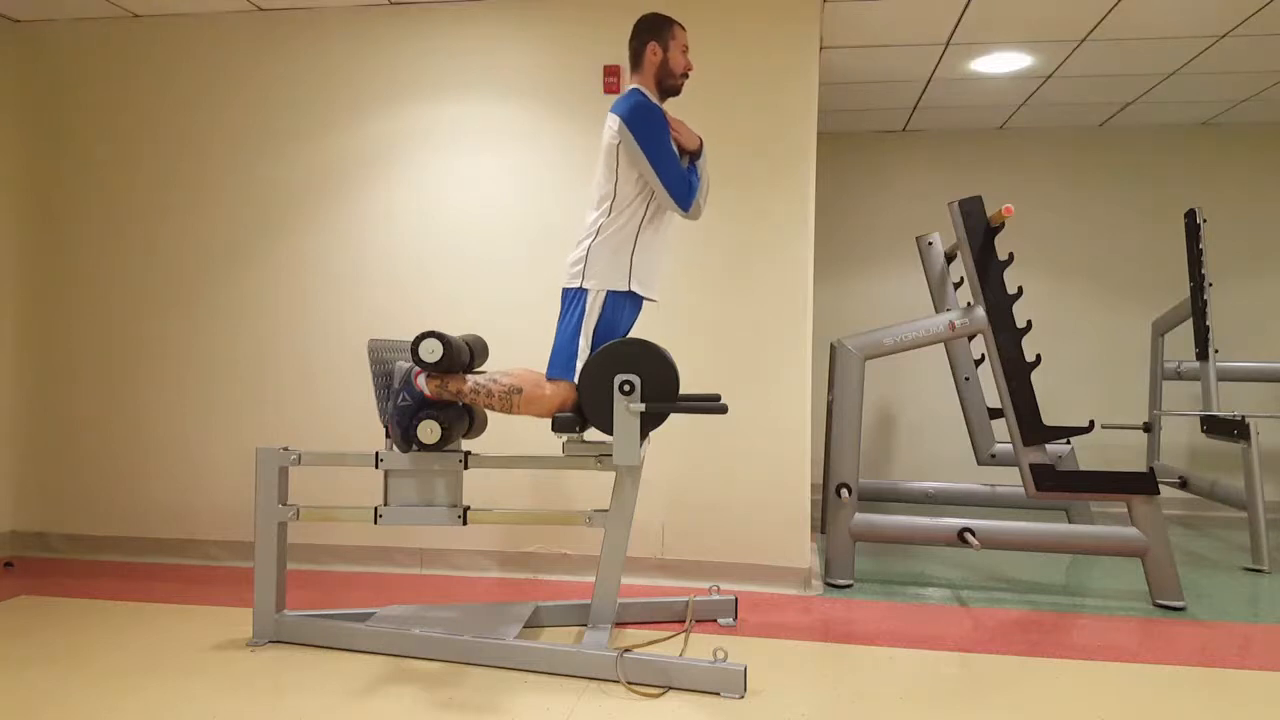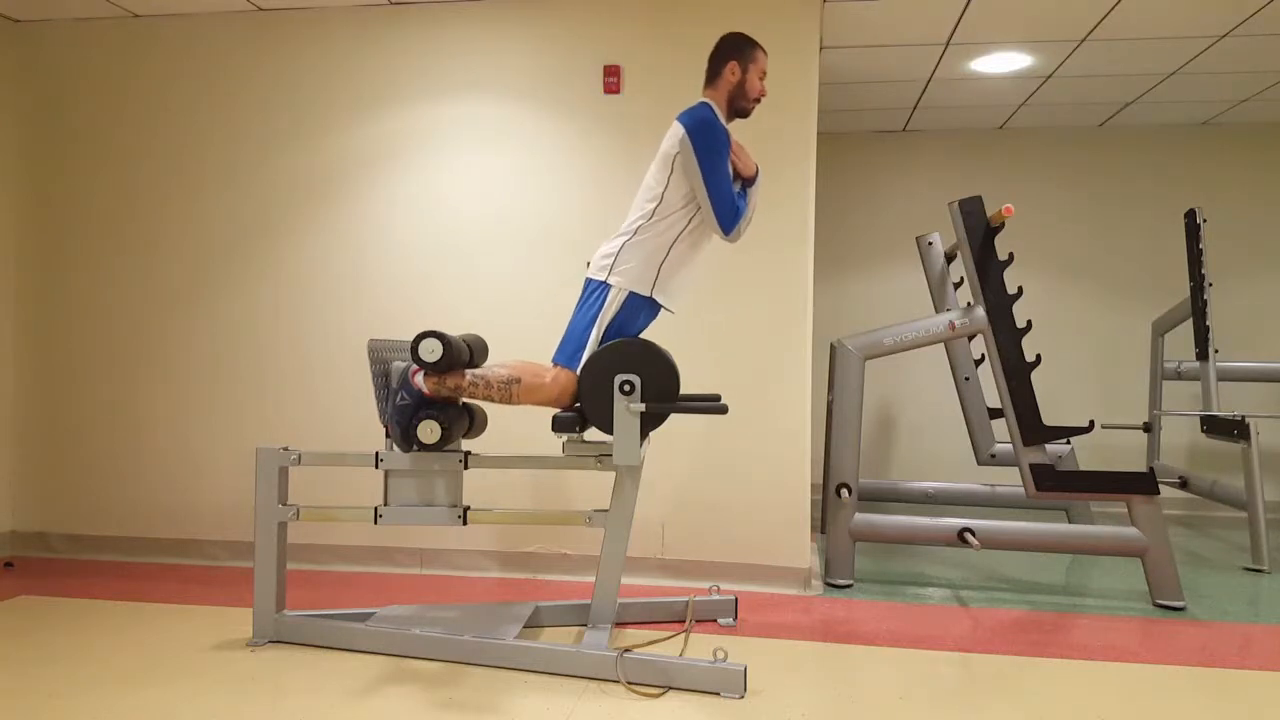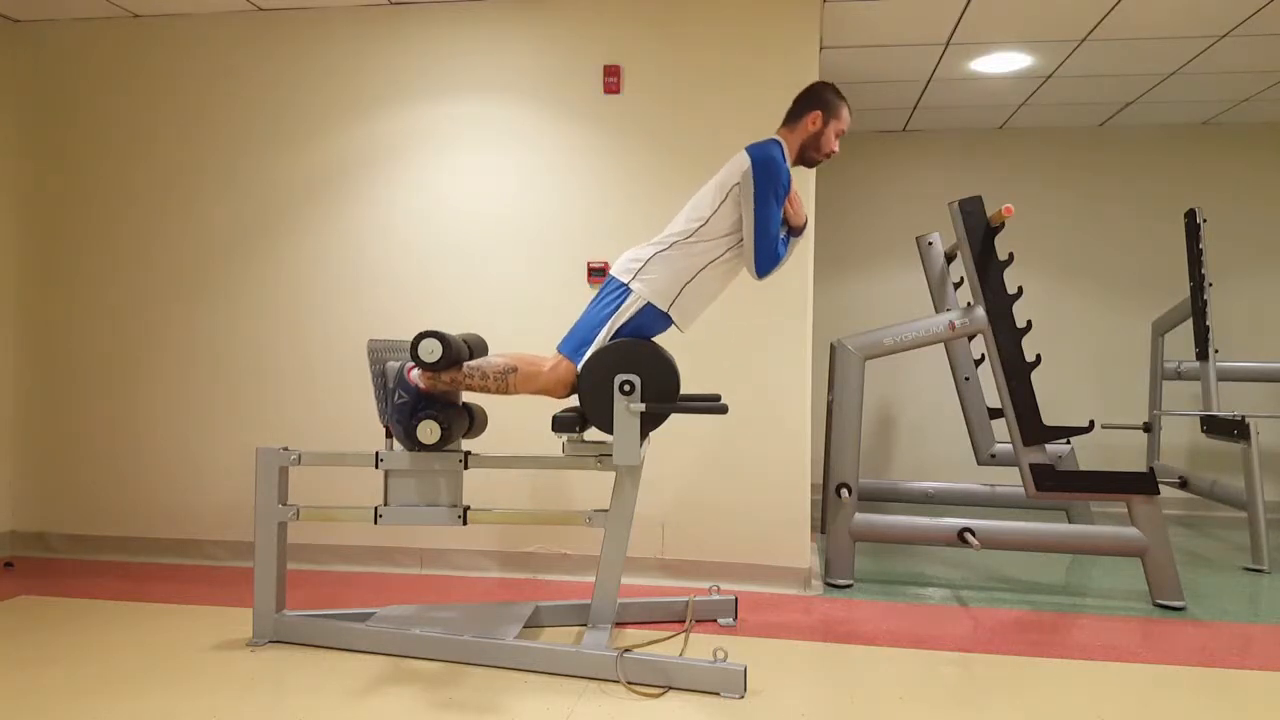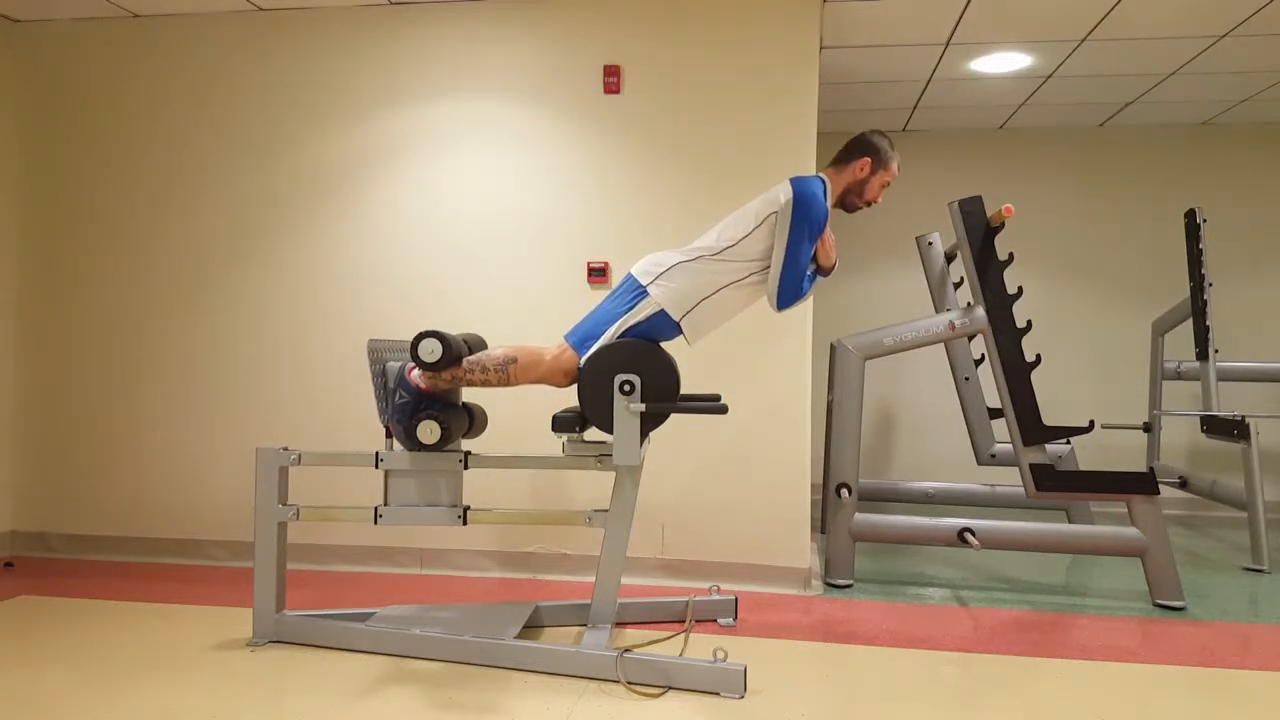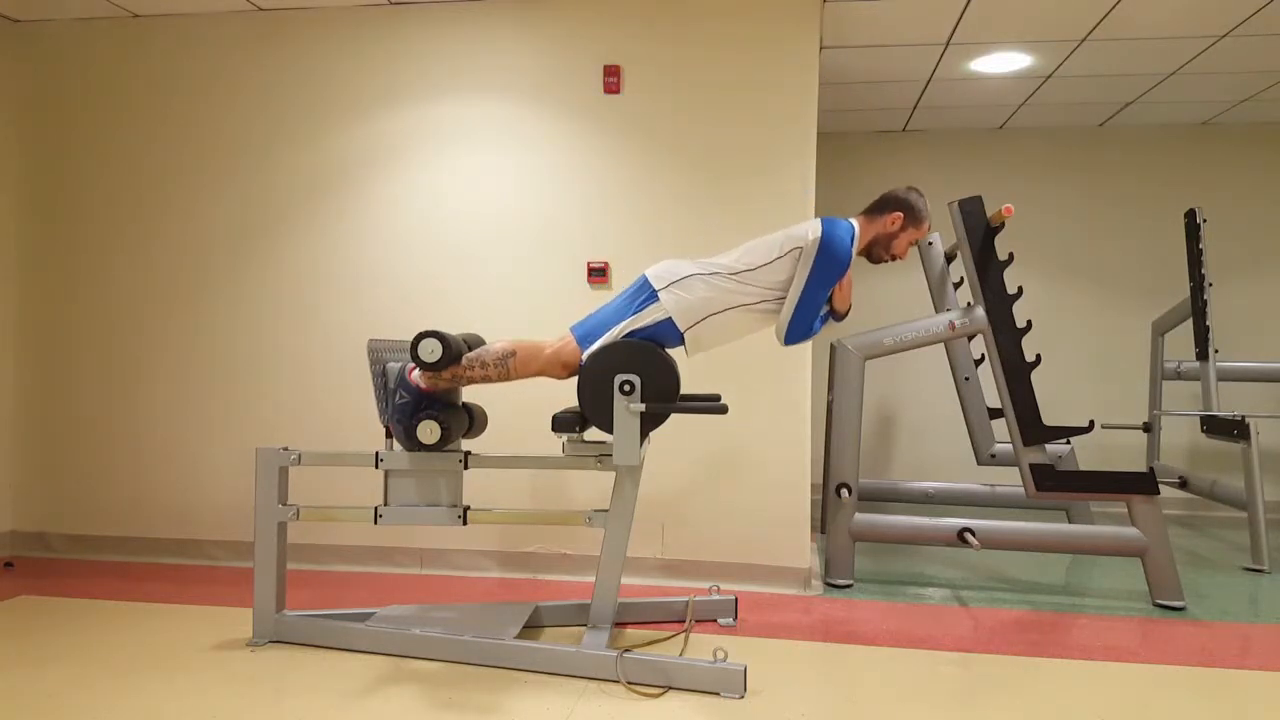
dt=1s
person 1, frame 1
left shoulder: (647, 116)
right shoulder: (640, 110)
left elbow: (695, 205)
right elbow: (685, 201)
left wrist: (694, 150)
right wrist: (690, 156)
left hip: (618, 280)
right hip: (604, 279)
left knee: (559, 387)
right knee: (559, 395)
left ankle: (434, 381)
right ankle: (423, 383)
person 1, frame 2
left shoulder: (708, 131)
right shoulder: (705, 124)
left elbow: (734, 225)
right elbow: (726, 224)
left wrist: (748, 178)
right wrist: (743, 183)
left hip: (636, 283)
right hip: (626, 279)
left knee: (563, 383)
right knee: (560, 386)
left ankle: (436, 379)
right ankle: (422, 382)
person 1, frame 3
left shoulder: (765, 164)
right shoulder: (769, 162)
left elbow: (762, 256)
right elbow: (762, 262)
left wrist: (794, 226)
right wrist: (794, 227)
left hip: (649, 289)
right hip: (648, 288)
left knee: (562, 375)
right knee: (557, 375)
left ankle: (439, 370)
right ankle: (421, 378)
person 1, frame 4
left shoulder: (804, 197)
right shoulder: (810, 199)
left elbow: (776, 283)
right elbow: (783, 294)
left wrist: (821, 263)
right wrist: (823, 266)
left hip: (663, 292)
right hip: (662, 296)
left knee: (561, 367)
right knee: (557, 364)
left ankle: (436, 368)
right ankle: (421, 378)
person 1, frame 5
left shoulder: (829, 237)
right shoulder: (837, 243)
left elbow: (783, 311)
right elbow: (790, 329)
left wrist: (833, 304)
right wrist: (836, 309)
left hip: (673, 297)
right hip: (670, 302)
left knee: (560, 361)
right knee: (555, 356)
left ankle: (438, 369)
right ankle: (420, 378)
